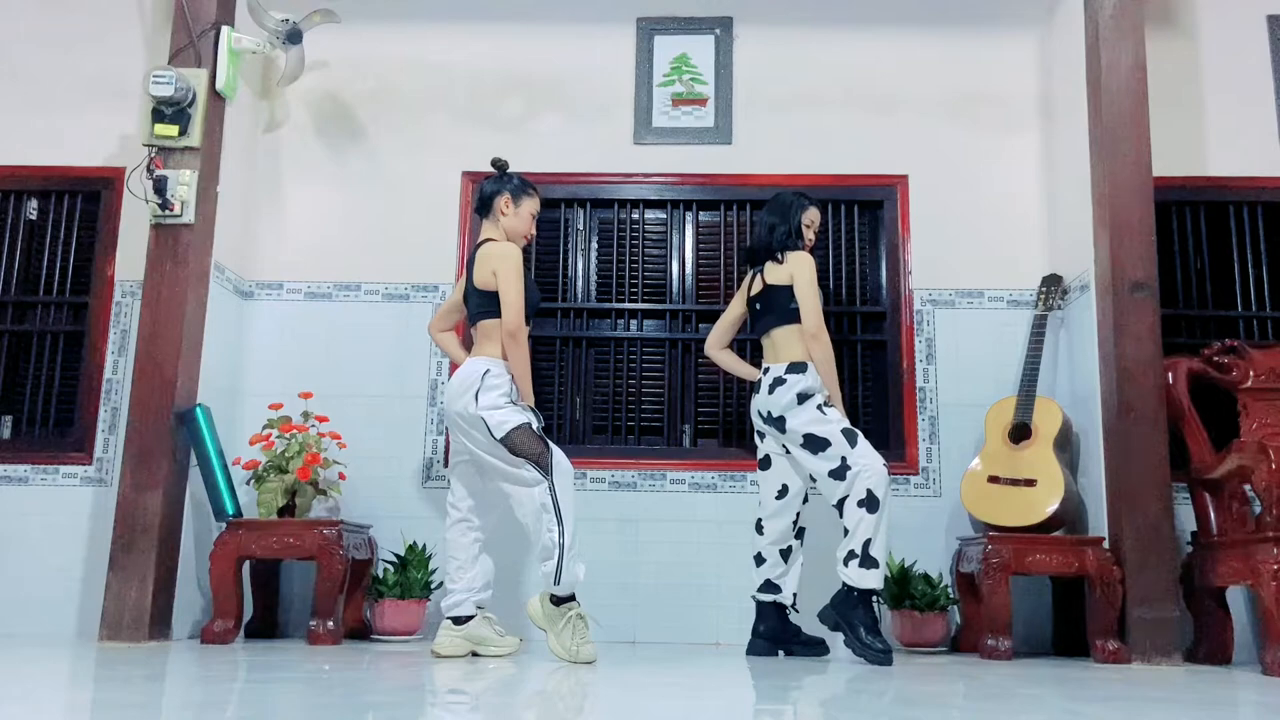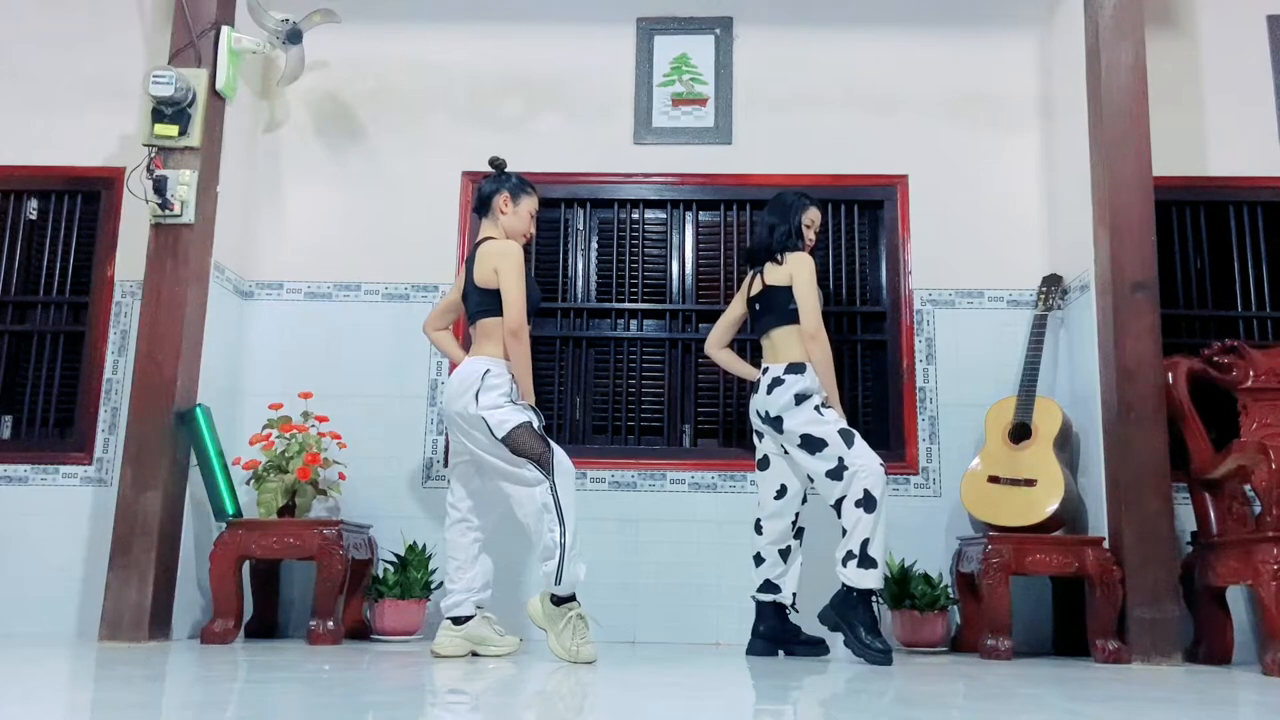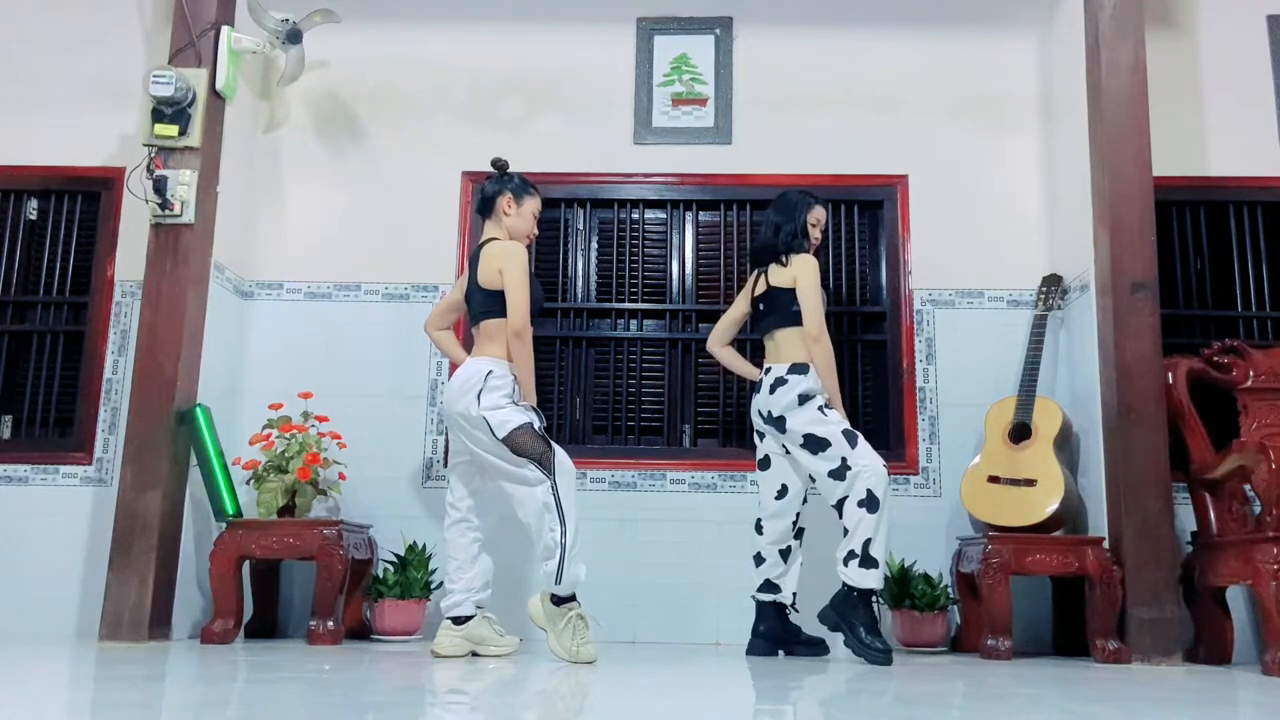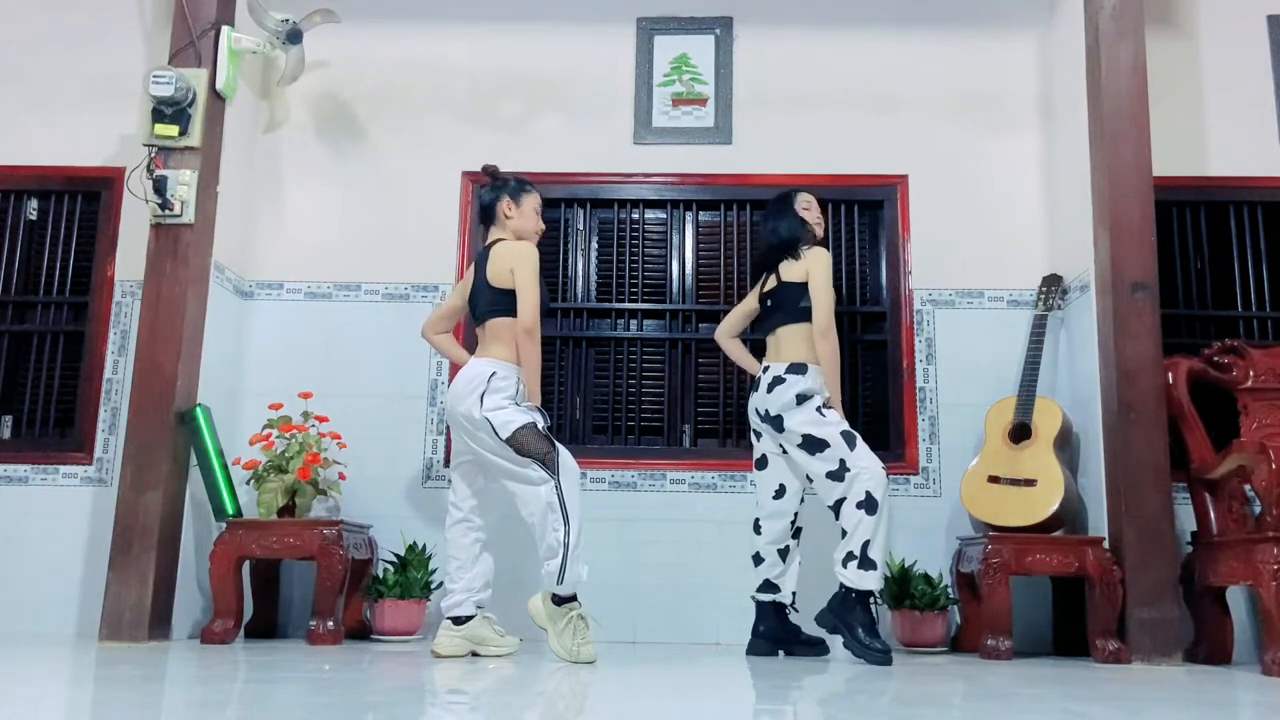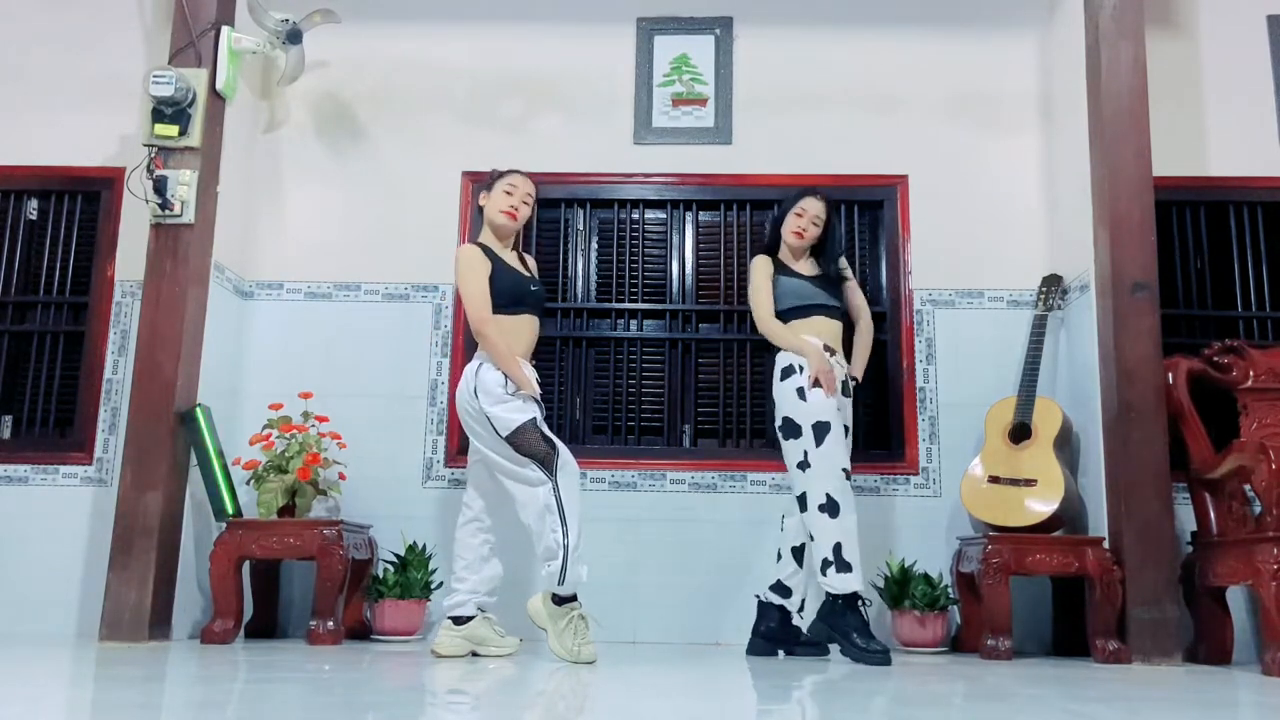
dt=1s
person 1, frame 1
left shoulder: (475, 260)
right shoulder: (504, 252)
left elbow: (440, 325)
right elbow: (513, 329)
right wrist: (528, 400)
left hip: (468, 390)
right hip: (488, 390)
left knee: (466, 507)
right knee: (550, 473)
left ankle: (462, 620)
right ankle: (560, 598)
person 1, frame 2
left shoulder: (474, 260)
right shoulder: (505, 249)
left elbow: (435, 324)
right elbow: (515, 327)
right wrist: (529, 398)
left hip: (467, 389)
right hip: (488, 389)
left knee: (466, 505)
right knee: (552, 473)
left ankle: (462, 620)
right ankle: (561, 597)
person 1, frame 3
left shoulder: (475, 261)
right shoulder: (509, 251)
left elbow: (436, 324)
right elbow: (518, 328)
right wrist: (530, 399)
left hip: (468, 390)
right hip: (489, 390)
left knee: (464, 505)
right knee: (552, 474)
left ankle: (461, 619)
right ankle: (561, 597)
person 1, frame 4
left shoulder: (481, 264)
right shoulder: (519, 251)
left elbow: (435, 328)
right elbow: (528, 327)
right wrist: (534, 397)
left hip: (471, 390)
right hip: (492, 391)
left knee: (466, 505)
right knee: (557, 475)
left ankle: (461, 620)
right ankle: (561, 599)
person 1, frame 5
left shoulder: (527, 262)
right shoulder: (472, 253)
right elbow: (482, 325)
left wrist: (527, 383)
right wrist: (525, 382)
left hip: (510, 386)
right hip: (493, 383)
left knee: (481, 504)
right knee: (556, 472)
left ankle: (463, 619)
right ankle: (561, 597)
person 2, frame 1
left shoulder: (753, 277)
right shoulder: (798, 261)
left elbow: (714, 345)
right elbow: (814, 331)
left wrist: (759, 377)
right wrist: (837, 400)
left hip: (767, 397)
right hip: (797, 389)
left knee: (780, 508)
right knee: (868, 471)
left ankle: (771, 621)
right ankle: (854, 597)
person 2, frame 2
left shoulder: (754, 277)
right shoulder: (797, 261)
left elbow: (715, 345)
right elbow: (813, 332)
right wrist: (835, 402)
left hip: (766, 397)
right hip: (795, 390)
left knee: (780, 509)
right knee: (865, 471)
left ankle: (771, 620)
right ankle: (853, 598)
person 2, frame 3
left shoulder: (758, 276)
right shoulder: (802, 263)
left elbow: (717, 342)
right elbow: (815, 334)
right wrist: (837, 404)
left hip: (768, 398)
right hip: (797, 391)
left knee: (780, 509)
right knee: (868, 472)
left ankle: (770, 621)
right ankle: (853, 598)
person 2, frame 4
left shoulder: (771, 273)
right shoulder: (815, 255)
left elbow: (726, 333)
right elbow: (823, 329)
right wrist: (835, 400)
left hip: (765, 395)
right hip: (796, 391)
left knee: (778, 508)
right knee: (866, 474)
left ankle: (770, 620)
right ankle: (852, 600)
person 2, frame 5
left shoulder: (833, 264)
right shoulder: (765, 263)
left elbow: (863, 317)
right elbow: (765, 321)
left wrist: (856, 370)
right wrist: (811, 352)
left hip: (836, 377)
right hip: (799, 368)
left knee: (814, 494)
right knee: (827, 481)
left ankle: (775, 617)
right ankle: (842, 605)
